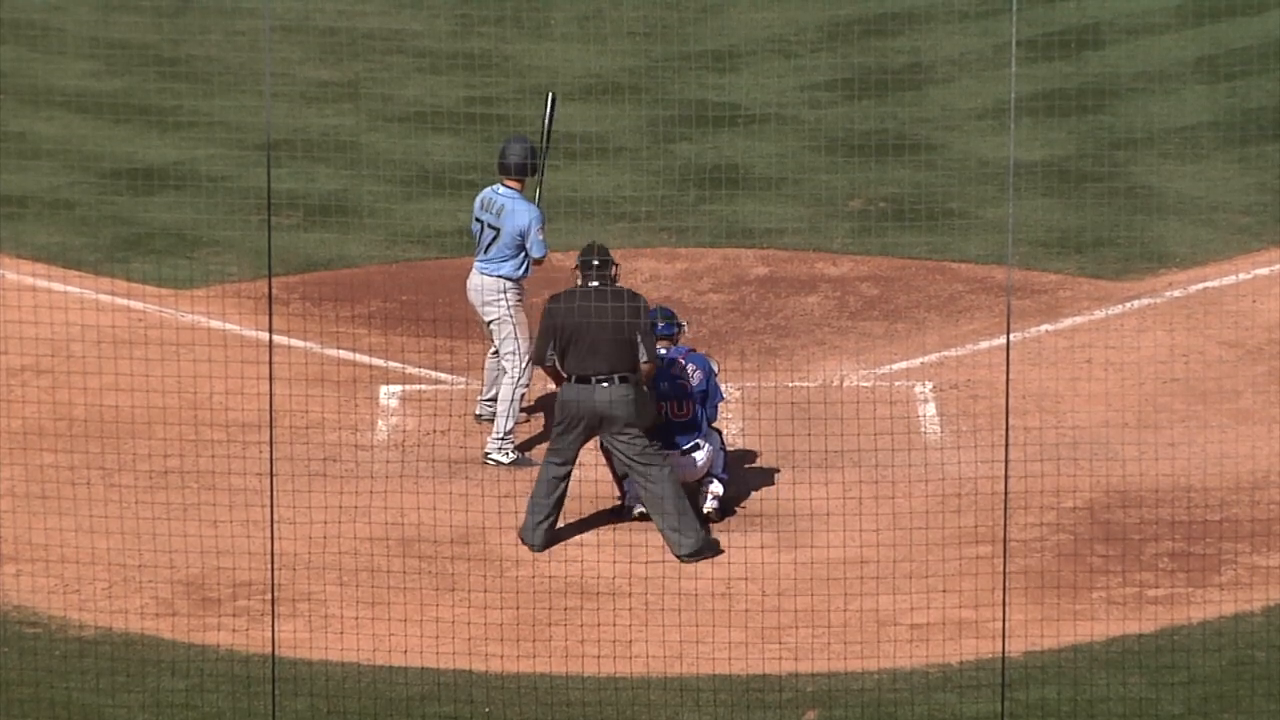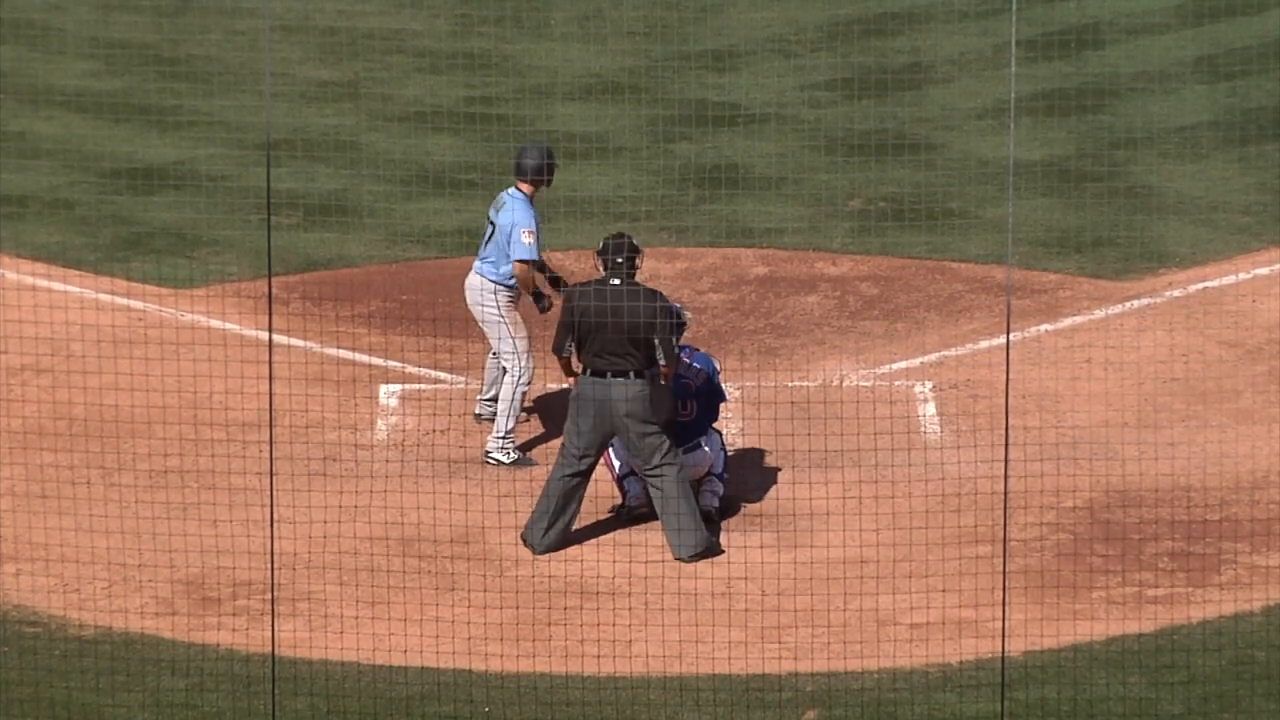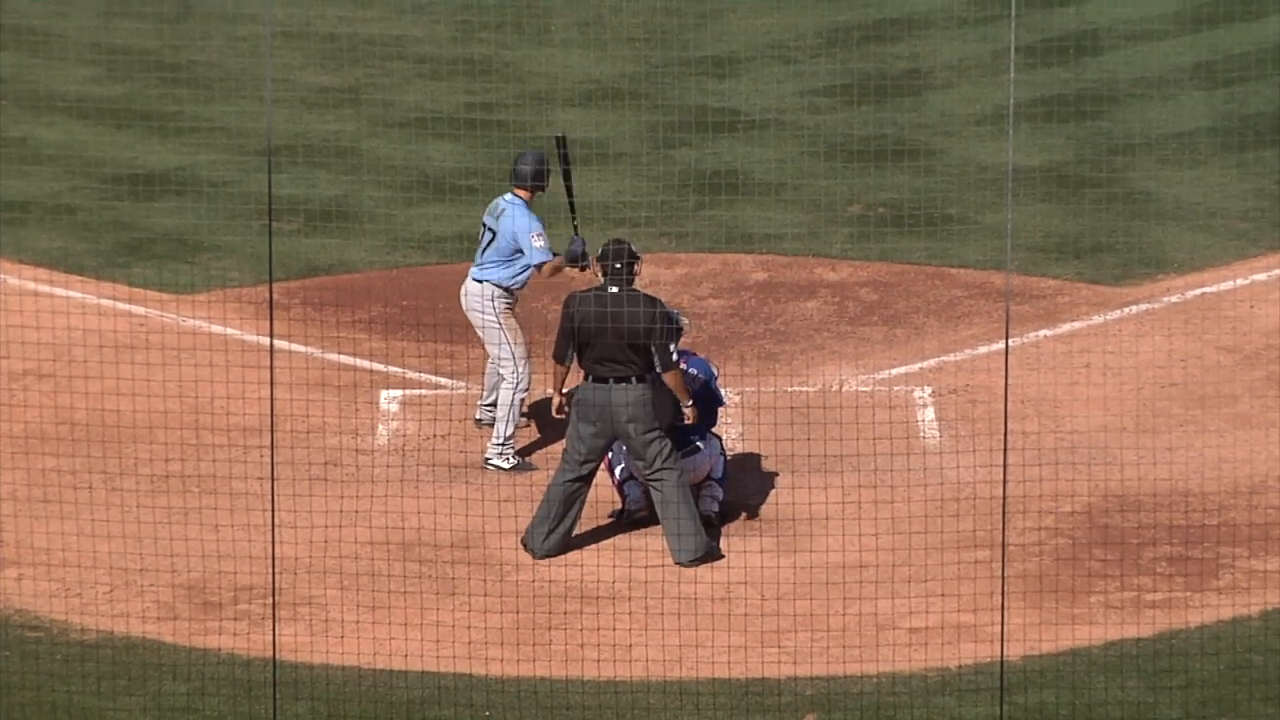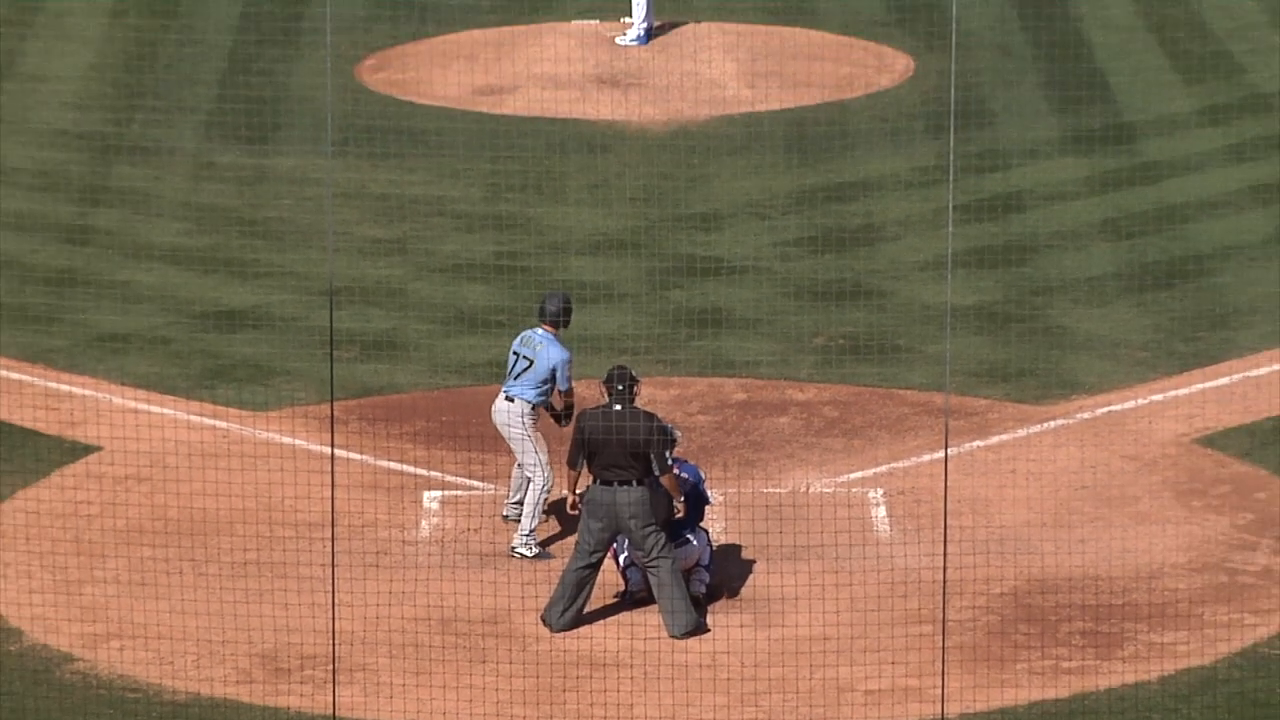
dt=0.7s
person 1, frame 1
left shoulder: (557, 304)
right shoulder: (632, 302)
left elbow: (545, 359)
right elbow: (647, 362)
right wrist: (636, 385)
left hip: (575, 395)
right hip: (621, 396)
left knee: (557, 461)
right knee: (653, 469)
left ankle: (536, 533)
right ankle: (690, 542)
person 1, frame 2
left shoulder: (577, 295)
right shoulder: (655, 302)
left elbow: (562, 350)
right elbow: (667, 362)
left wrist: (571, 375)
right wrist: (663, 385)
left hip: (590, 390)
right hip: (637, 392)
left knee: (571, 466)
right knee: (662, 468)
left ankle: (541, 536)
right ankle: (691, 543)
person 1, frame 3
left shoulder: (576, 303)
right shoulder: (653, 308)
left elbow: (563, 357)
right elbow: (667, 366)
left wrist: (557, 393)
right wrist: (686, 402)
left hip: (592, 396)
right hip: (638, 398)
left knee: (572, 471)
right knee: (664, 473)
left ankle: (542, 541)
right ankle: (691, 548)
person 1, frame 4
left shoulder: (586, 419)
right shoulder: (651, 422)
left elbow: (575, 463)
right elbow: (663, 471)
left wrist: (571, 492)
right wrist: (678, 499)
left hip: (599, 497)
right hip: (638, 498)
left knee: (583, 559)
right knee: (660, 561)
left ankle: (558, 617)
right ankle: (683, 623)
person 2, frame 1
left shoulder: (484, 197)
right shoulder: (529, 212)
right elbow: (538, 259)
left hip: (479, 280)
right hip: (502, 289)
left knee: (500, 348)
right knee: (517, 365)
left ankle: (488, 407)
right ankle: (499, 446)
person 2, frame 2
left shoulder: (506, 198)
right shoulder: (523, 213)
right elbow: (520, 267)
left wrist: (550, 275)
right wrist: (538, 295)
left hip: (480, 283)
right hip: (494, 293)
left knee: (502, 350)
right knee: (519, 366)
left ankle: (487, 406)
right ankle: (500, 446)
person 2, frame 3
left shoulder: (499, 204)
right shoulder: (525, 219)
right elbow: (545, 269)
left wrist: (569, 256)
right wrist: (571, 255)
left hip: (477, 289)
right hip: (490, 298)
left knee: (501, 356)
right knee: (517, 373)
left ankle: (488, 412)
right ankle: (500, 452)
person 2, frame 4
left shoulder: (524, 337)
right shoulder: (559, 353)
right elbow: (564, 394)
left wrist: (550, 406)
right wrist: (565, 414)
left hip: (503, 405)
right hip: (519, 414)
left knee: (526, 460)
right knee: (542, 477)
left ankle: (513, 508)
person 3, frame 1
right shoulder: (700, 362)
right elbow: (710, 416)
right hip: (695, 463)
right knee: (713, 436)
left ankle: (634, 499)
right ankle: (710, 499)
person 3, frame 2
right shoulder: (703, 362)
right elbow: (712, 416)
right hip: (695, 462)
left knee: (615, 436)
right knee: (713, 438)
left ankle: (635, 497)
right ankle: (710, 499)
person 3, frame 3
right shoulder: (702, 366)
right elbow: (711, 421)
right hip: (694, 466)
left knee: (616, 443)
right knee: (714, 443)
left ankle: (635, 502)
right ankle: (709, 504)
person 3, frame 4
right shoulder: (692, 472)
right elbow: (698, 518)
right hip: (685, 555)
left knee: (621, 538)
right knee: (702, 538)
left ankle: (637, 586)
right ankle: (698, 587)
